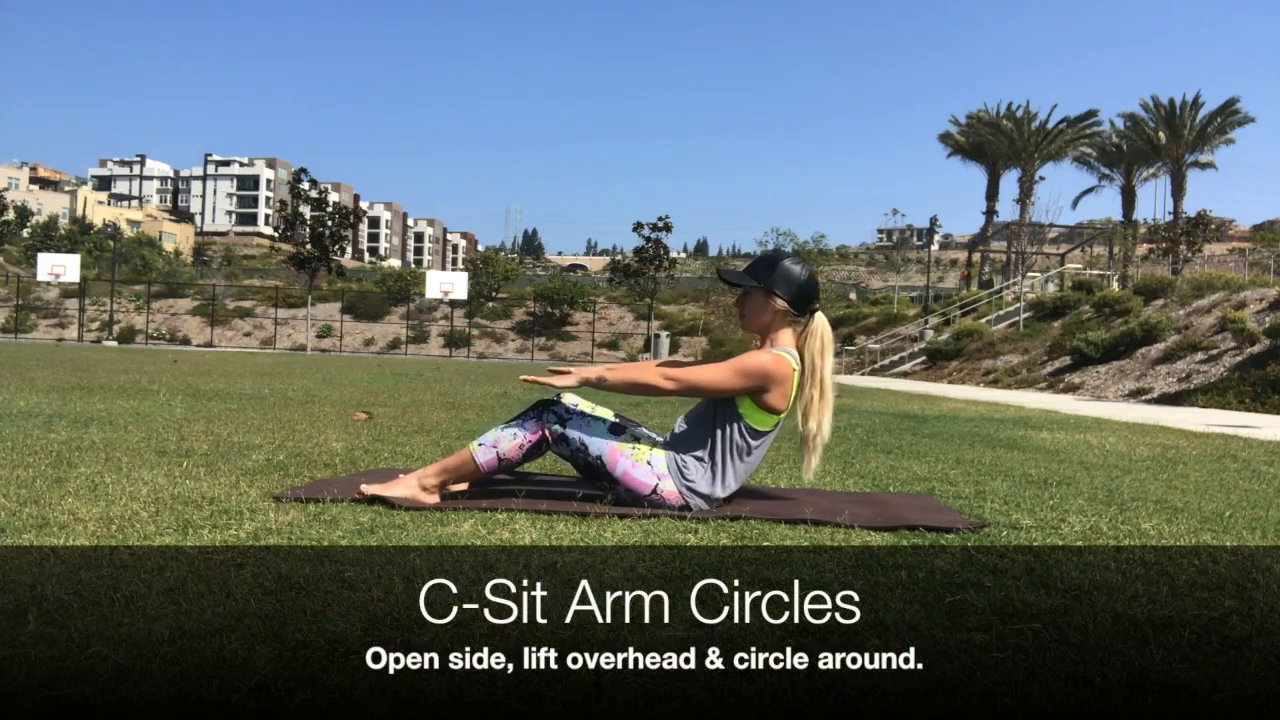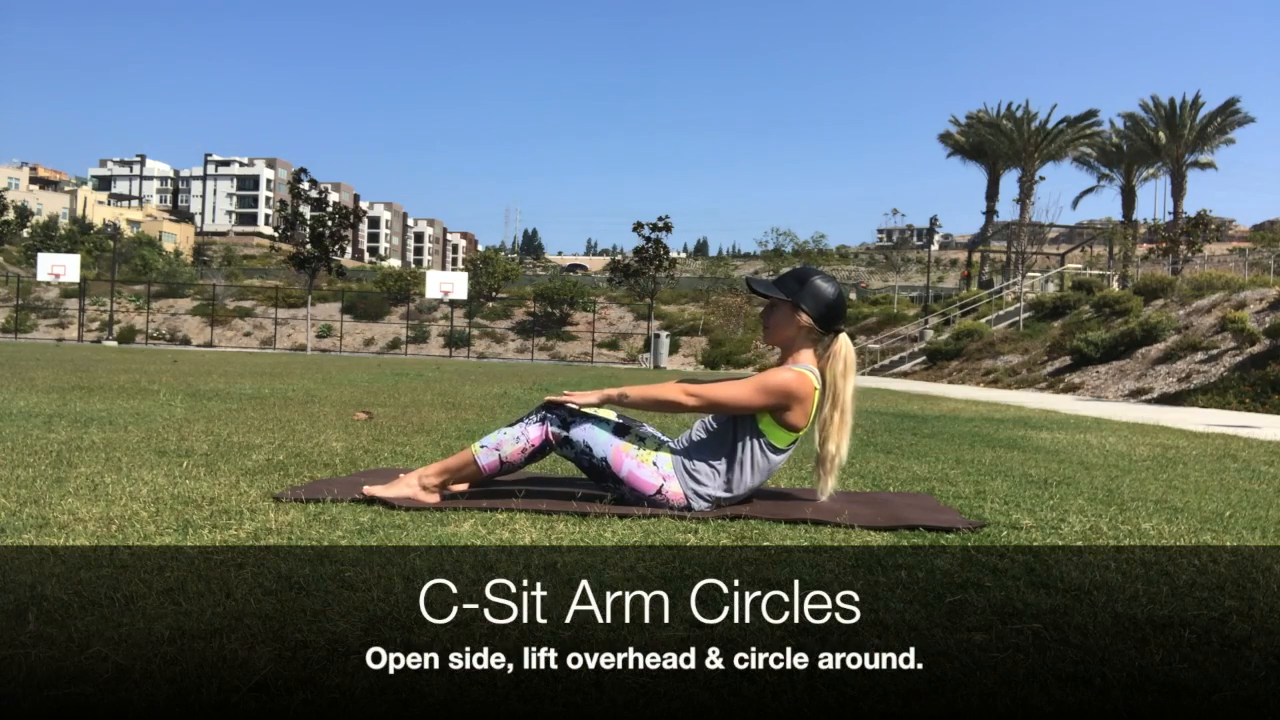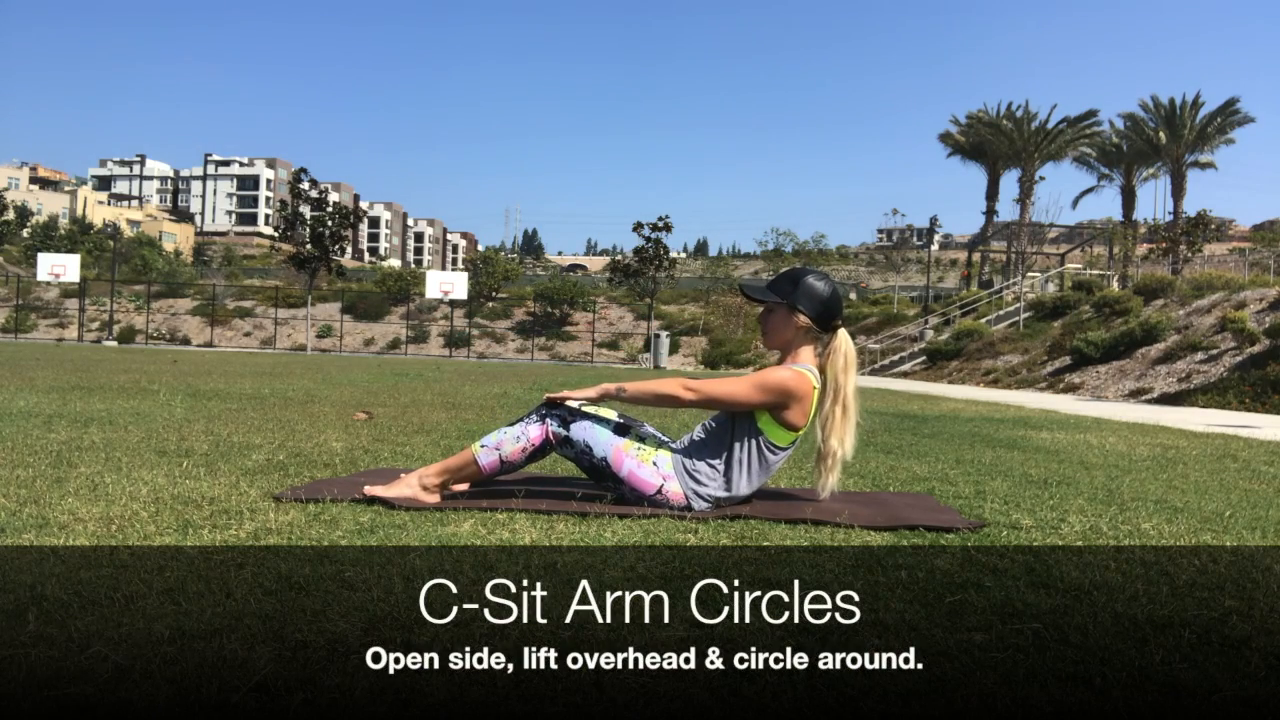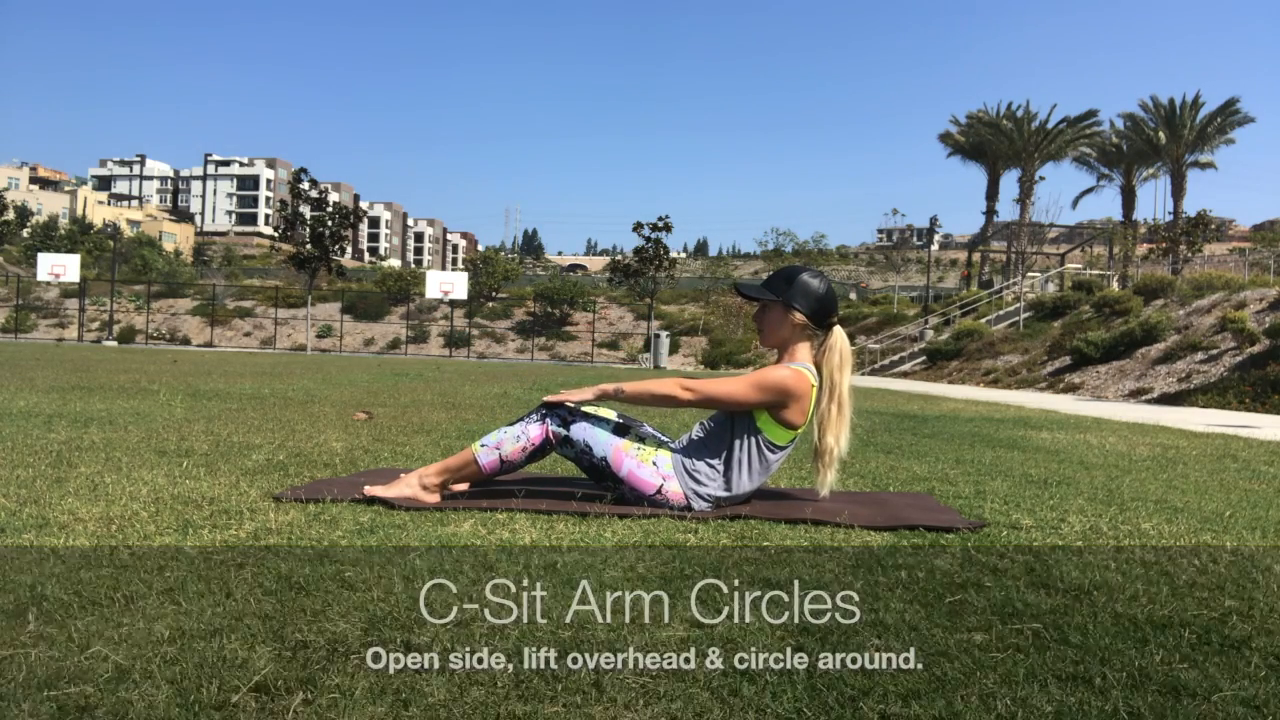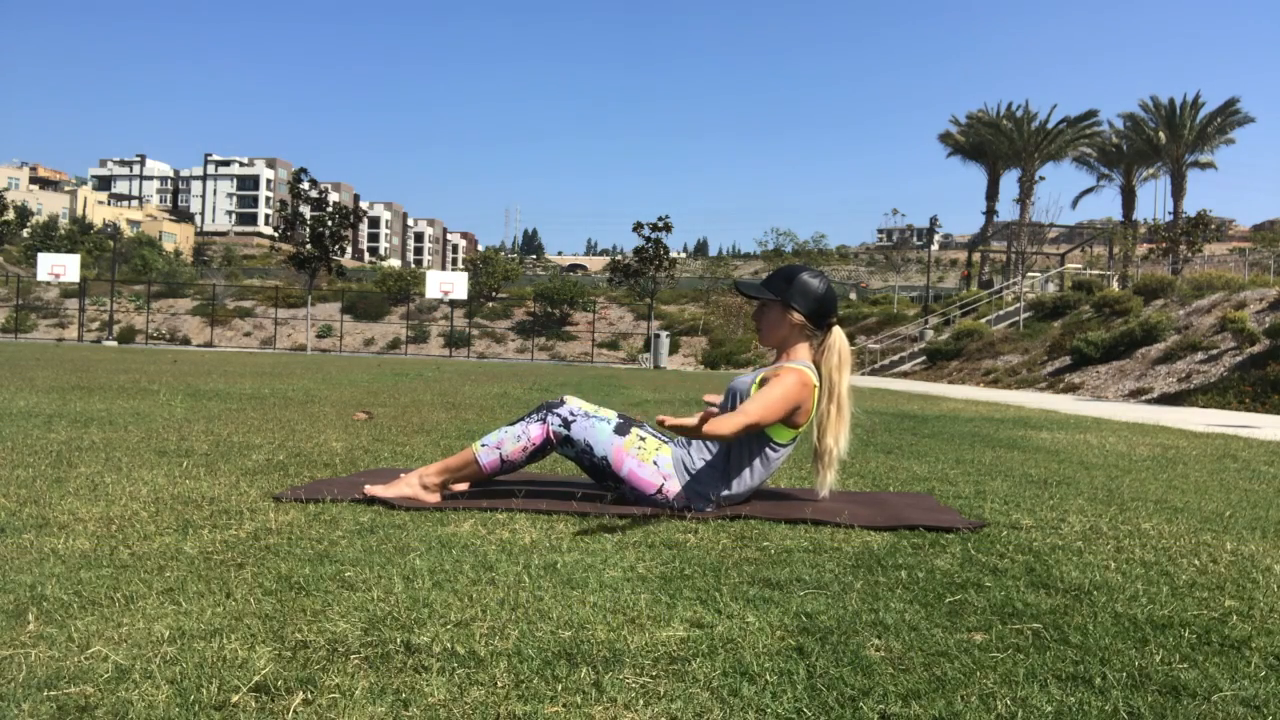
dt=1s
person 1, frame 1
left shoulder: (771, 366)
right shoulder: (769, 362)
left elbow: (668, 381)
right elbow: (674, 365)
left wrist: (588, 377)
right wrist: (591, 372)
left hip: (678, 486)
right hip: (676, 465)
left knee: (553, 421)
right knee: (561, 408)
left ankle: (428, 481)
right ankle: (455, 475)
person 1, frame 2
left shoulder: (792, 382)
right shoulder: (787, 376)
left elbow: (690, 398)
right elbow: (698, 388)
left wrist: (607, 394)
right wrist: (609, 398)
left hip: (682, 487)
right hip: (681, 466)
left knee: (557, 421)
right knee: (563, 413)
left ankle: (429, 479)
right ankle: (457, 475)
person 1, frame 3
left shoulder: (790, 382)
right shoulder: (790, 376)
left elbow: (688, 392)
right elbow: (703, 393)
left wrist: (605, 389)
right wrist: (606, 395)
left hip: (682, 487)
right hip: (684, 466)
left knee: (557, 422)
right knee: (566, 413)
left ankle: (429, 481)
right ankle: (455, 476)
person 1, frame 4
left shoulder: (789, 380)
right shoulder: (787, 375)
left elbow: (686, 392)
right elbow: (704, 396)
left wrist: (603, 390)
right wrist: (604, 396)
left hip: (683, 487)
right hip: (683, 465)
left knee: (557, 420)
right knee: (567, 414)
left ankle: (430, 480)
right ankle: (456, 475)
person 1, frame 5
left shoulder: (796, 381)
right shoulder: (785, 373)
left elbow: (734, 425)
left wrist: (699, 425)
right wrist: (720, 405)
left hip: (685, 486)
right hip: (683, 465)
left knee: (558, 421)
right knee: (566, 408)
left ankle: (430, 480)
right ankle: (457, 475)
